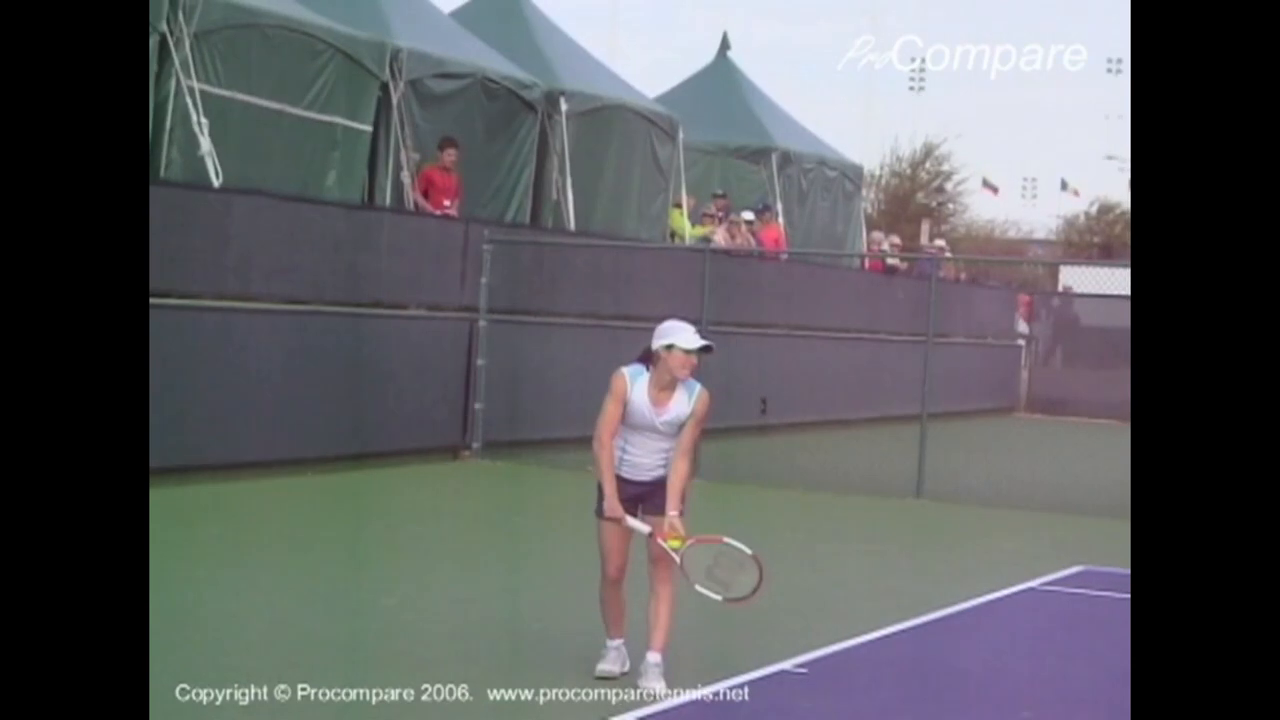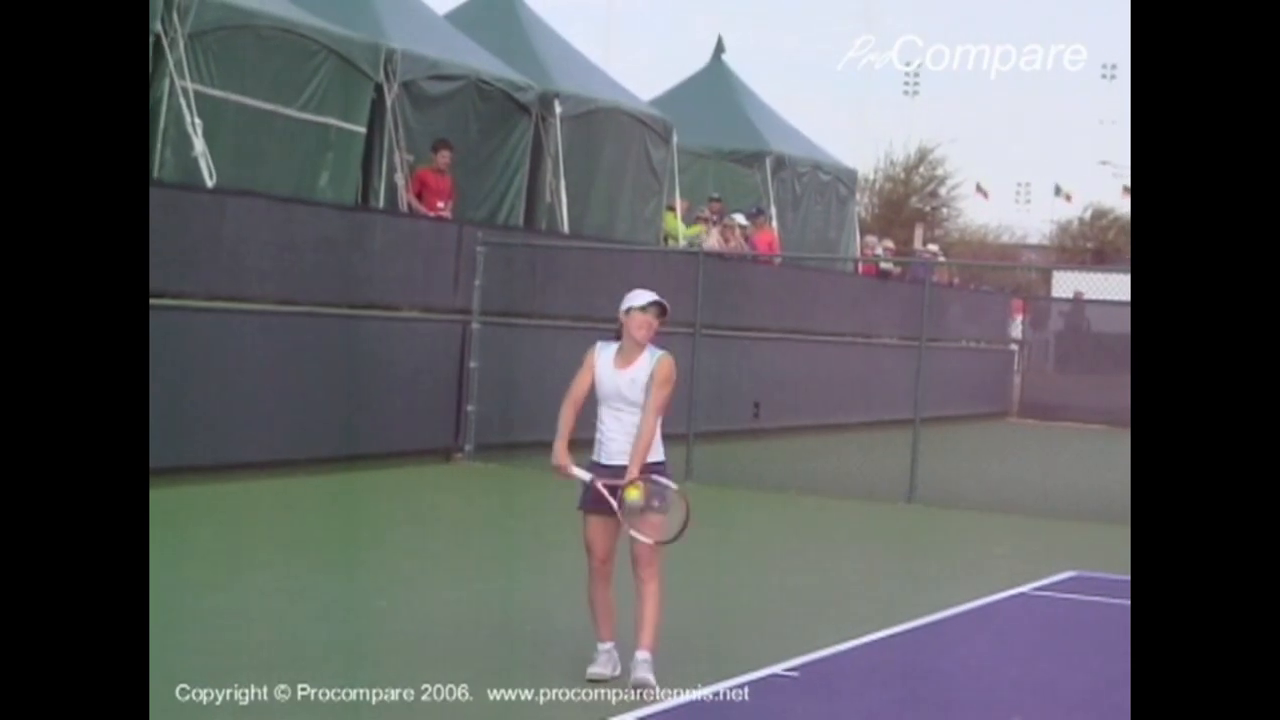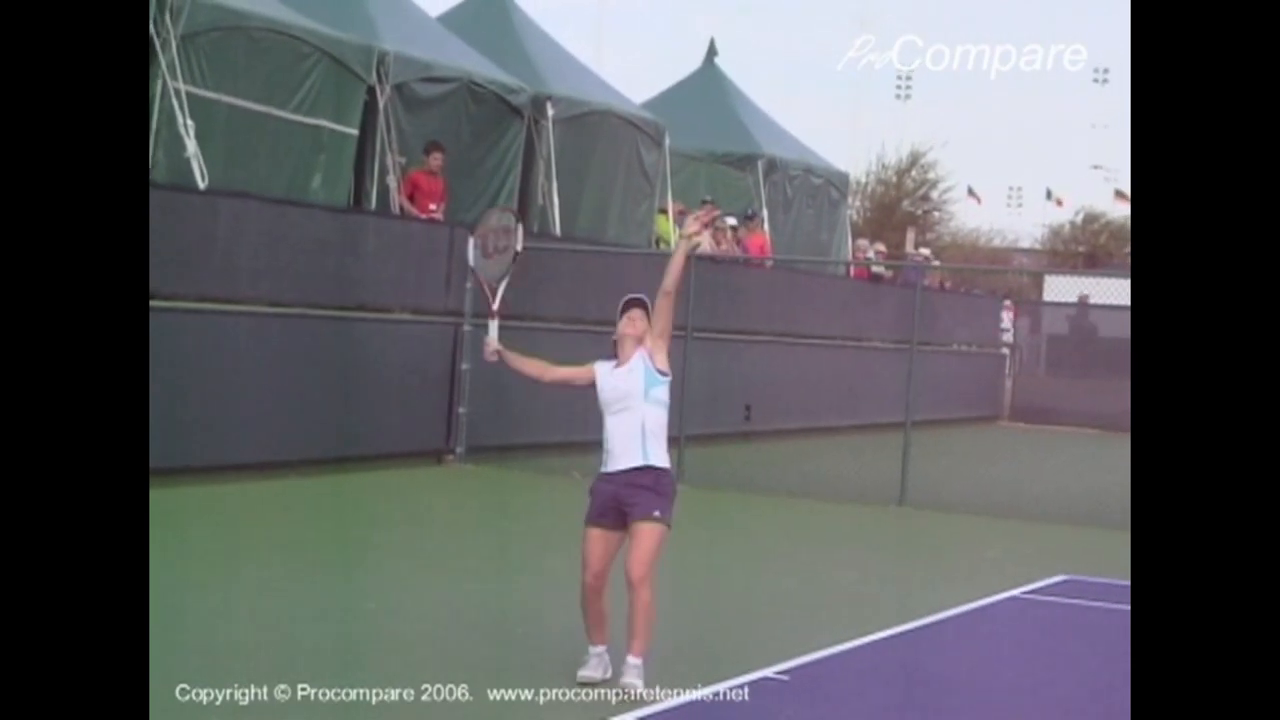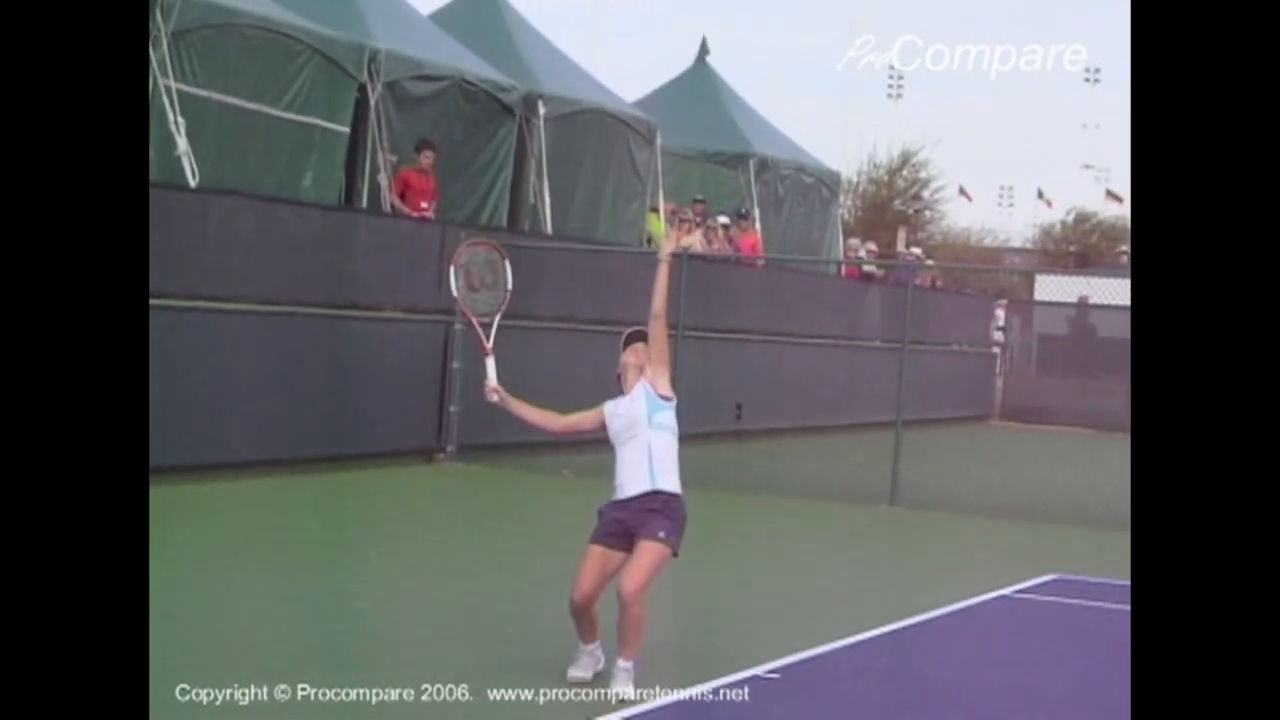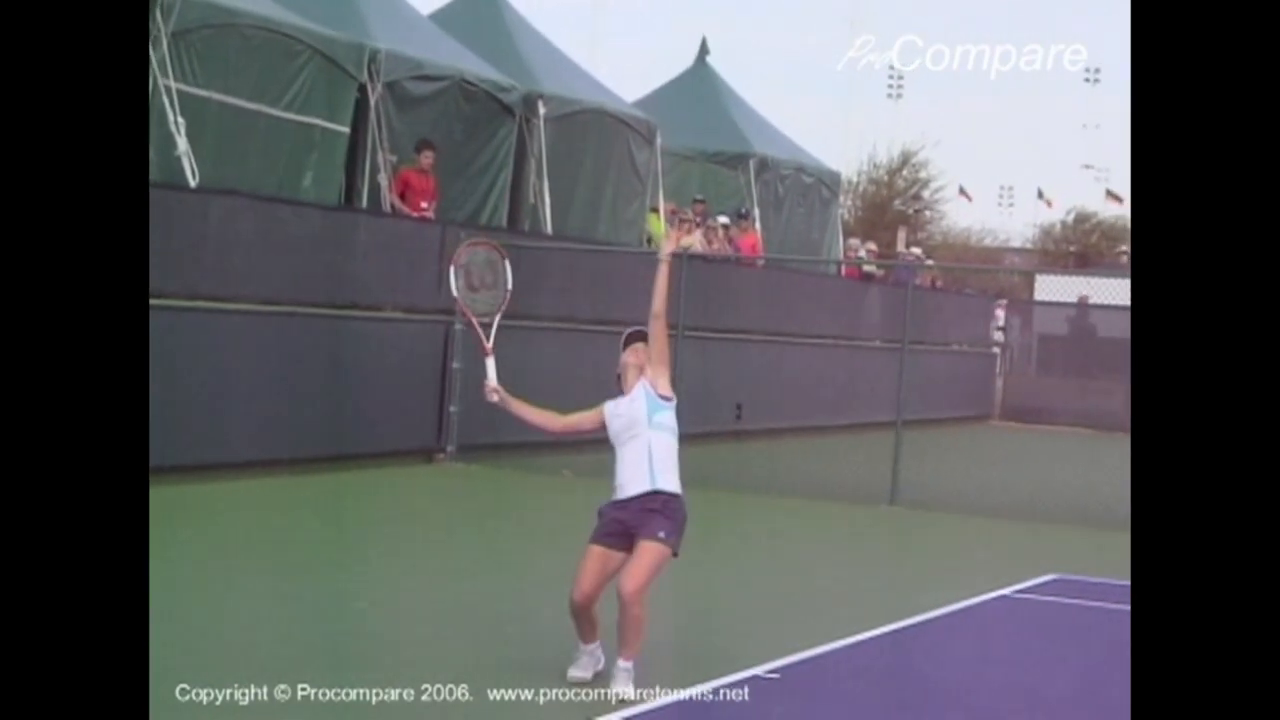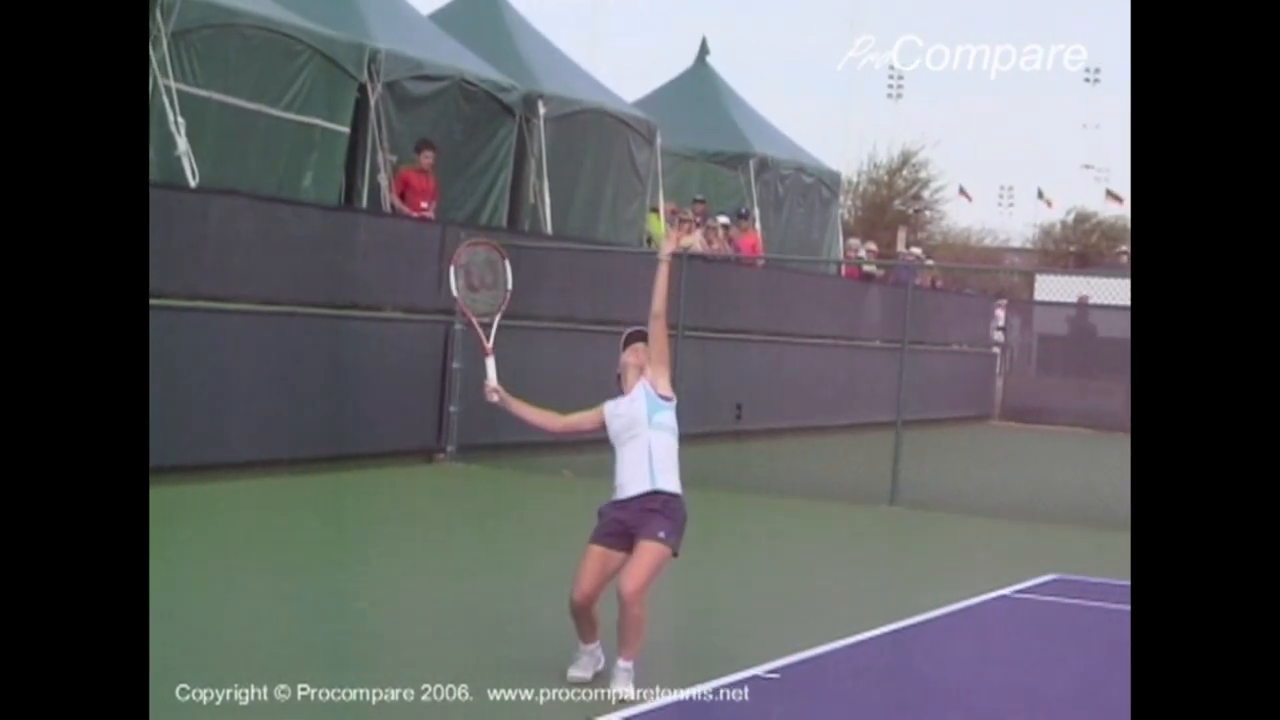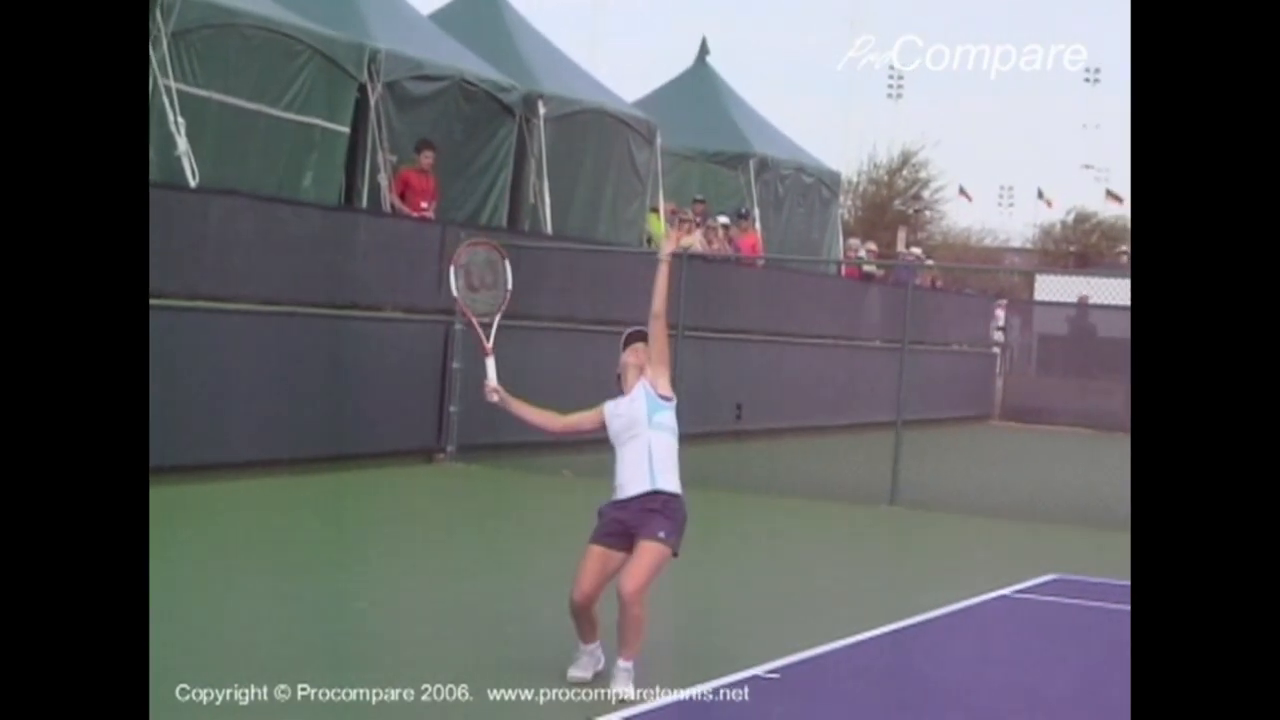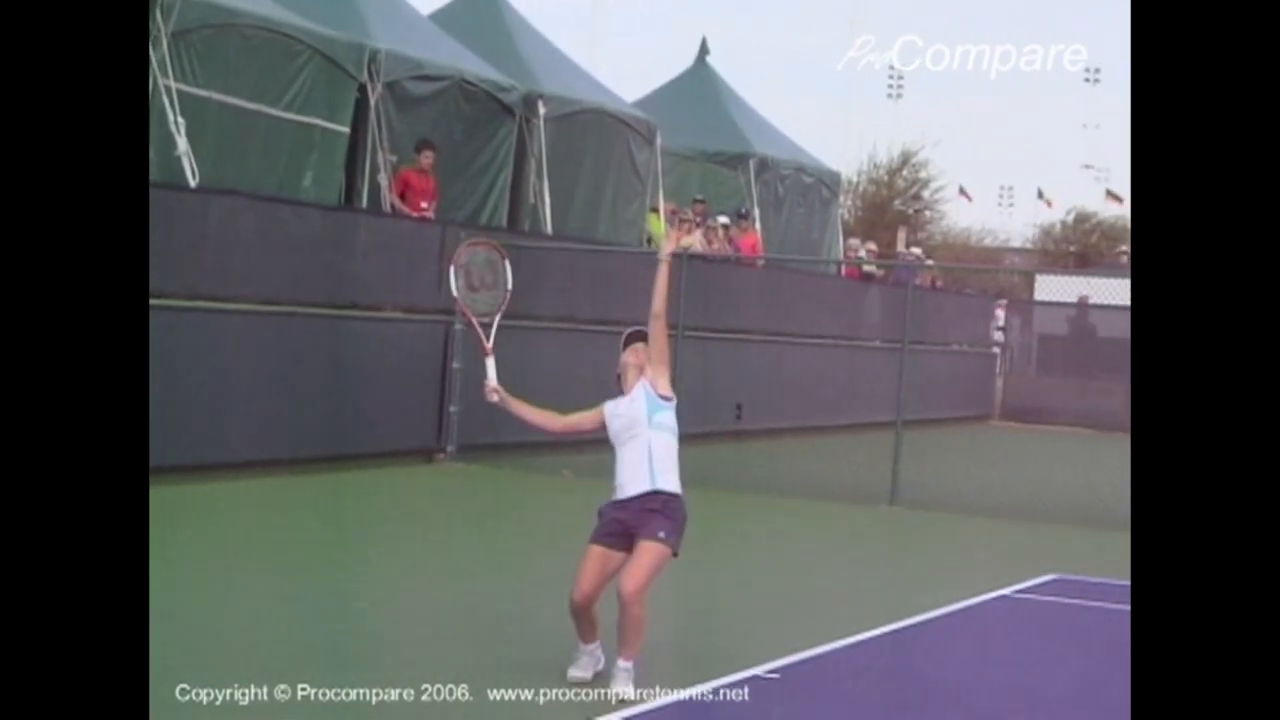
dt=0.5s
person 1, frame 1
left shoulder: (697, 398)
right shoulder: (625, 380)
left elbow: (682, 458)
right elbow: (603, 439)
left wrist: (672, 512)
right wrist: (610, 496)
left hip: (664, 483)
right hip: (620, 482)
left knee: (663, 569)
right knee: (612, 572)
left ankle: (654, 663)
right ankle: (615, 648)
person 1, frame 2
left shoulder: (662, 363)
right shoulder: (598, 354)
left elbow: (649, 420)
right elbow: (572, 402)
left wrist: (634, 472)
right wrist: (560, 447)
left hip: (645, 471)
right hip: (600, 470)
left knee: (646, 565)
right knee: (598, 564)
left ankle: (643, 659)
right ankle: (606, 651)
person 1, frame 3
left shoulder: (655, 355)
right shoulder: (602, 372)
left elbow: (667, 295)
right elbow: (550, 373)
left wrist: (685, 242)
right wrist: (504, 354)
left hip: (652, 482)
right hip: (610, 484)
left knee: (637, 575)
right knee: (591, 580)
left ankle: (634, 664)
right ankle: (598, 653)
person 1, frame 4
left shoulder: (657, 385)
right shoulder: (610, 410)
left elbow: (657, 317)
right elbow: (557, 423)
left wrist: (664, 260)
right wrist: (505, 399)
left hip: (661, 508)
right hip: (619, 509)
left knee: (630, 591)
right knee: (580, 597)
left ankle: (625, 668)
right ankle: (589, 651)
person 1, frame 5
left shoulder: (657, 385)
right shoulder: (610, 410)
left elbow: (658, 317)
right elbow: (557, 422)
left wrist: (664, 259)
right wrist: (505, 399)
left hip: (661, 507)
right hip: (619, 509)
left knee: (630, 591)
right knee: (581, 596)
left ankle: (625, 669)
right ankle: (589, 652)
person 1, frame 6
left shoulder: (657, 385)
right shoulder: (610, 410)
left elbow: (657, 318)
right elbow: (557, 423)
left wrist: (664, 260)
right wrist: (505, 399)
left hip: (661, 507)
right hip: (620, 508)
left knee: (630, 591)
right knee: (581, 597)
left ankle: (625, 669)
right ankle: (589, 652)
person 1, frame 7
left shoulder: (657, 386)
right shoulder: (610, 410)
left elbow: (657, 318)
right elbow: (557, 422)
left wrist: (664, 260)
right wrist: (505, 400)
left hip: (661, 507)
right hip: (619, 509)
left knee: (630, 591)
right knee: (580, 597)
left ankle: (625, 669)
right ankle: (589, 652)
person 1, frame 8
left shoulder: (657, 385)
right shoulder: (610, 410)
left elbow: (657, 318)
right elbow: (557, 423)
left wrist: (664, 260)
right wrist: (505, 399)
left hip: (661, 507)
right hip: (620, 508)
left knee: (630, 591)
right knee: (581, 597)
left ankle: (625, 669)
right ankle: (590, 652)
